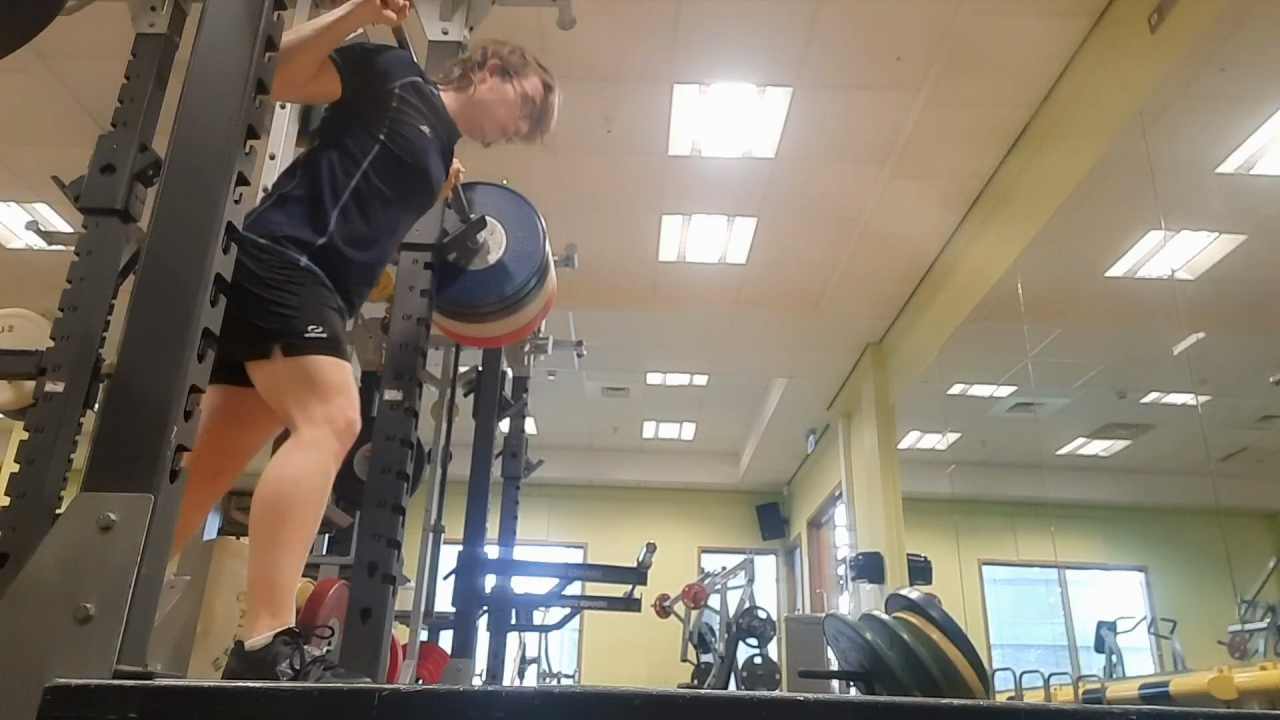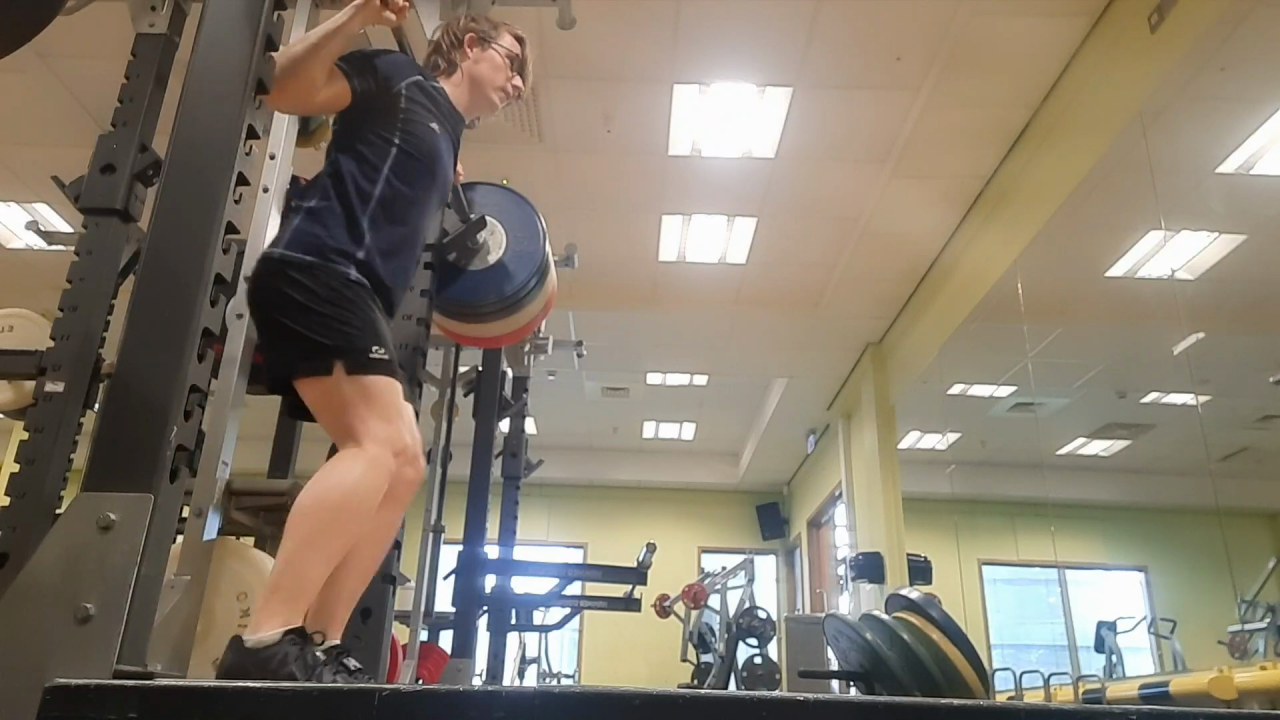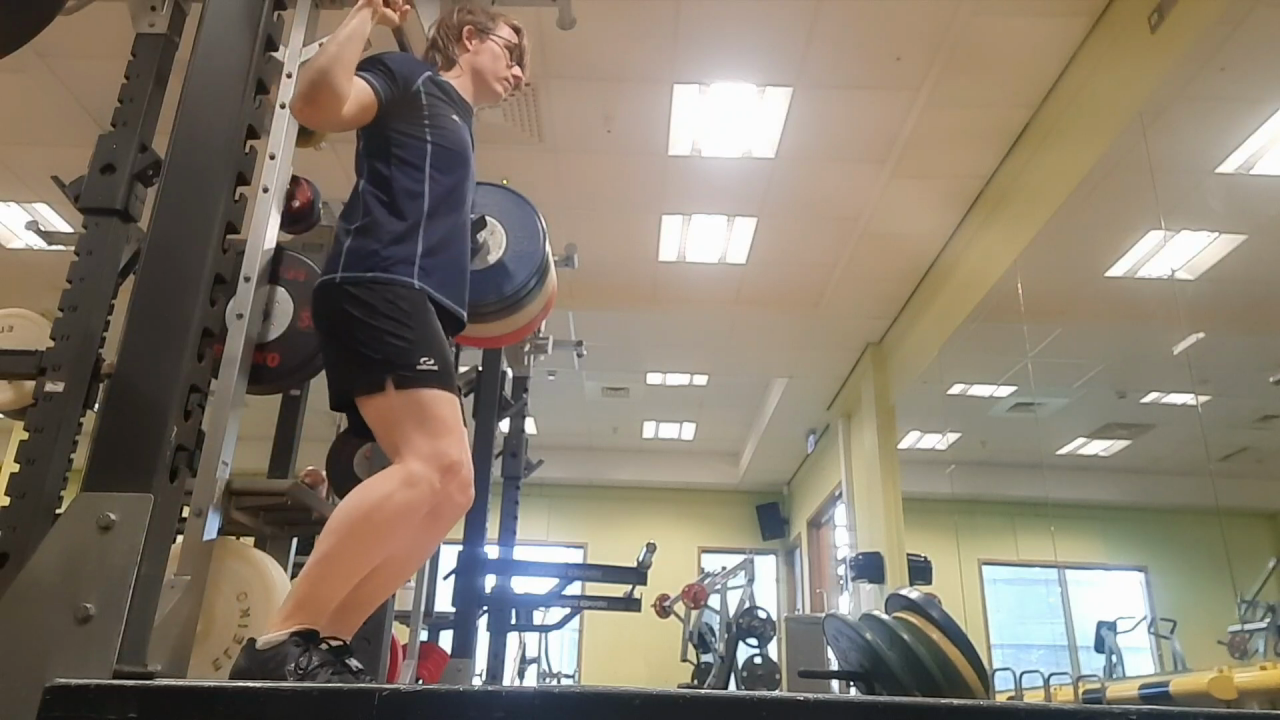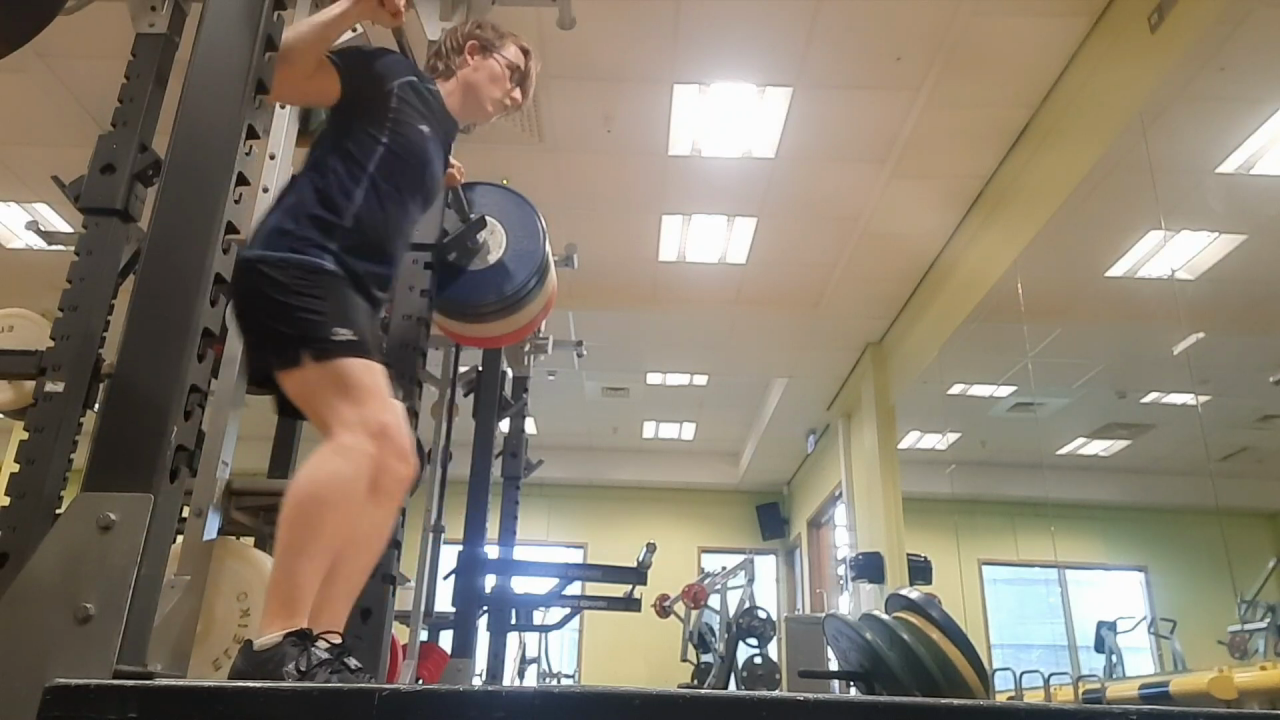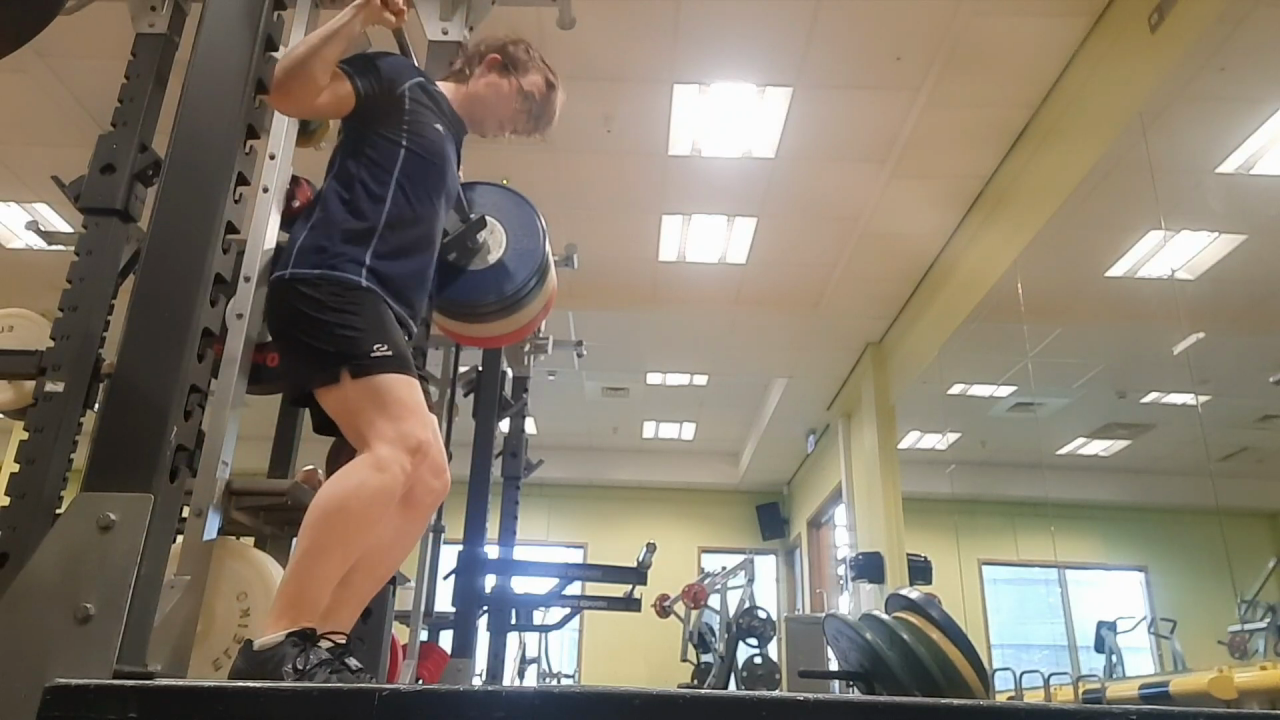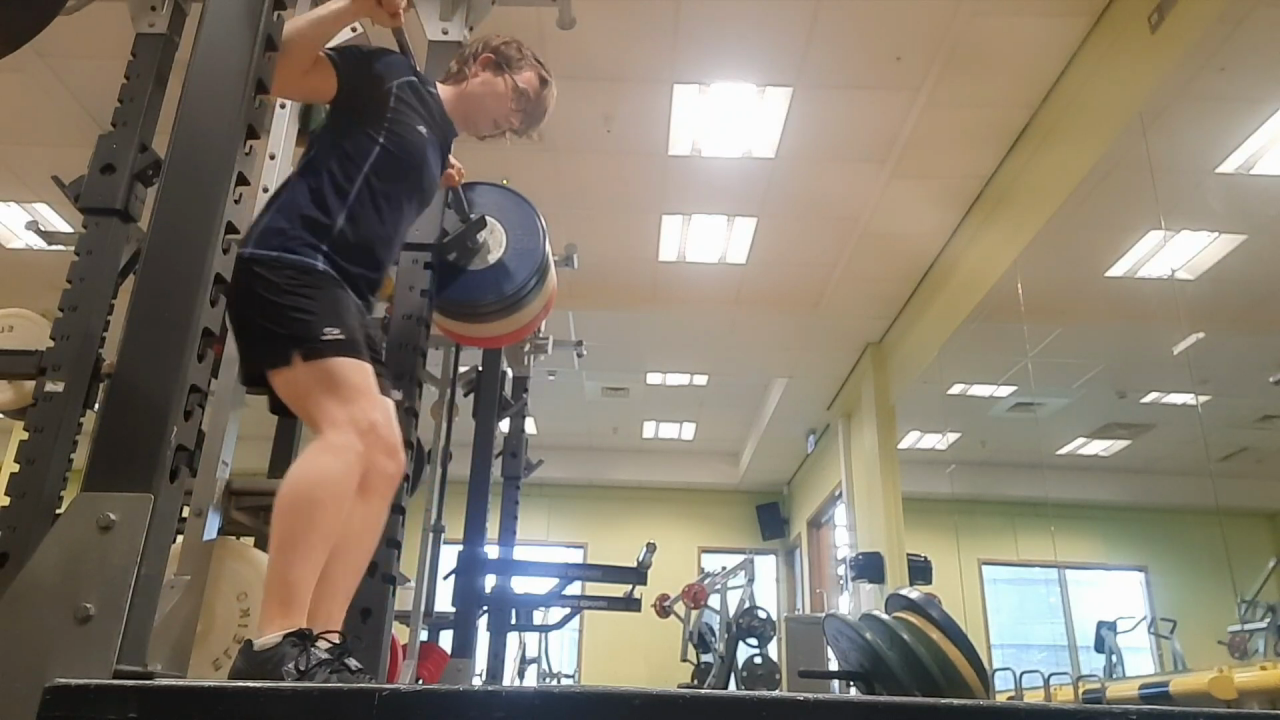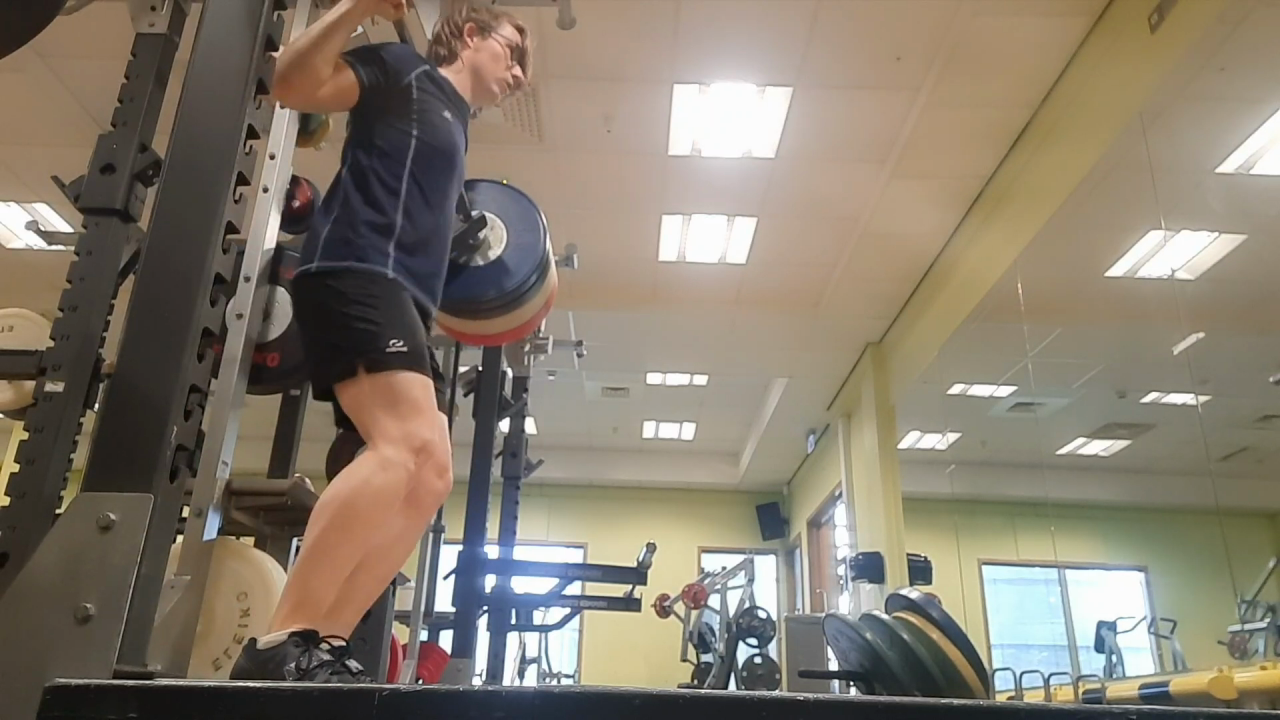
dt=0.7s
person 1, frame 1
left shoulder: (440, 151)
right shoulder: (393, 76)
right elbow: (278, 75)
left wrist: (436, 196)
left hip: (312, 283)
right hip: (278, 260)
left knee: (212, 465)
right knee: (328, 421)
right ankle: (268, 646)
person 1, frame 2
left shoulder: (446, 141)
right shoulder: (398, 79)
right elbow: (285, 87)
left wrist: (444, 195)
left hip: (352, 295)
right hip: (314, 273)
left knee: (401, 469)
right knee: (379, 445)
left ankle: (317, 646)
right ankle: (266, 641)
person 1, frame 3
left shoulder: (453, 124)
right shoulder: (410, 79)
right elbow: (317, 101)
left hip: (413, 306)
right hip: (380, 289)
left knee: (451, 489)
right knee: (429, 465)
left ankle: (322, 646)
right ankle: (280, 644)
person 1, frame 4
left shoulder: (437, 140)
right shoulder: (390, 79)
right elbow: (279, 75)
left wrist: (431, 186)
left hip: (341, 288)
right hip: (297, 267)
left knee: (393, 460)
right knee: (366, 435)
left ankle: (318, 645)
right ankle: (275, 645)
person 1, frame 5
left shoulder: (448, 147)
right shoulder: (400, 84)
right elbow: (289, 90)
left wrist: (448, 200)
left hip: (376, 307)
right hip: (332, 283)
left knee: (426, 475)
right knee: (399, 448)
left ankle: (320, 647)
right ankle: (277, 644)
person 1, frame 6
left shoulder: (437, 147)
right shoulder: (390, 77)
right elbow: (276, 70)
left wrist: (437, 191)
left hip: (336, 288)
right hip: (290, 265)
left knee: (381, 460)
right knee: (354, 429)
left ankle: (318, 643)
right ankle: (275, 644)
person 1, frame 7
left shoulder: (452, 123)
right shoulder: (404, 74)
right elbow: (292, 83)
left wrist: (455, 197)
left hip: (399, 294)
right hip: (358, 275)
left knee: (430, 474)
right knee: (403, 447)
left ankle: (324, 647)
right ankle: (279, 644)
